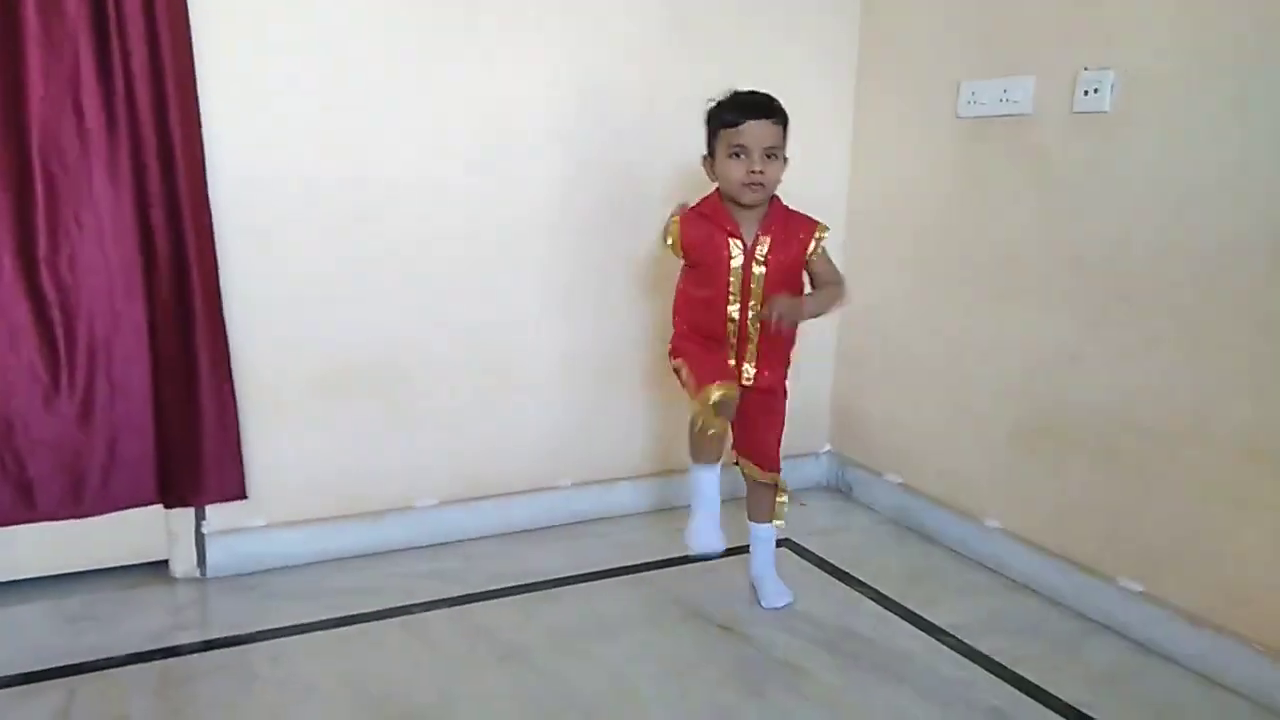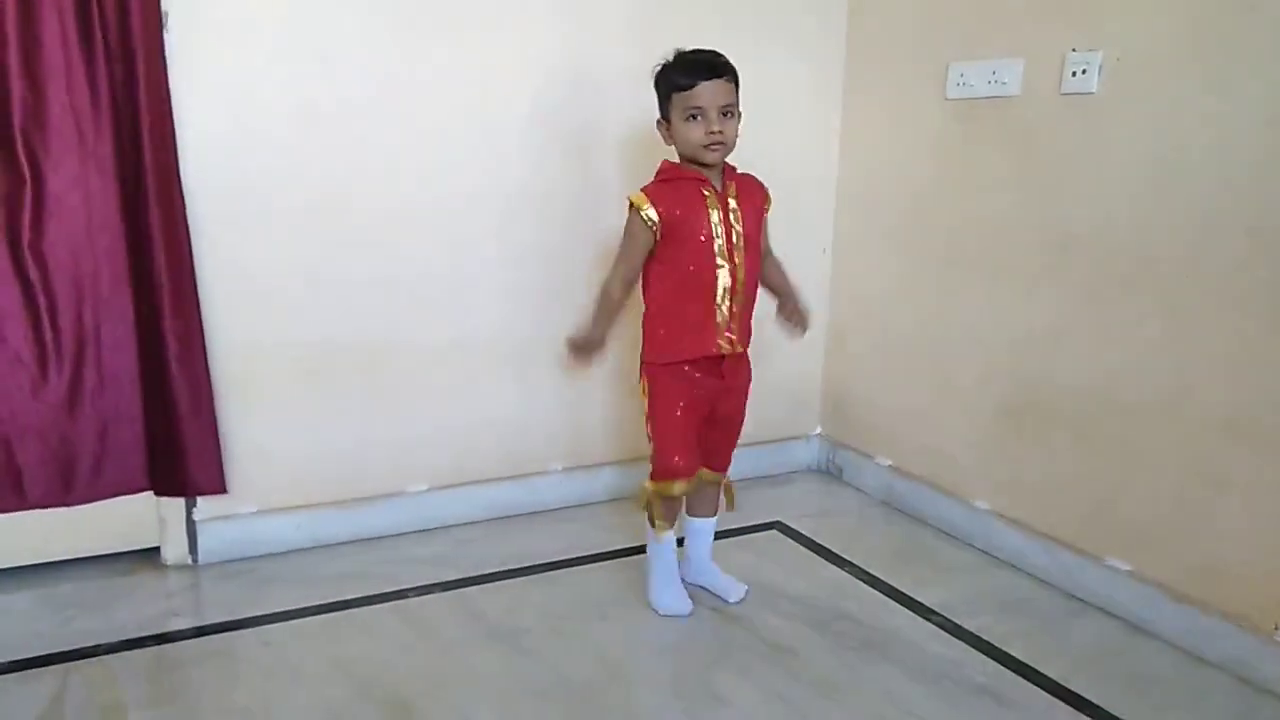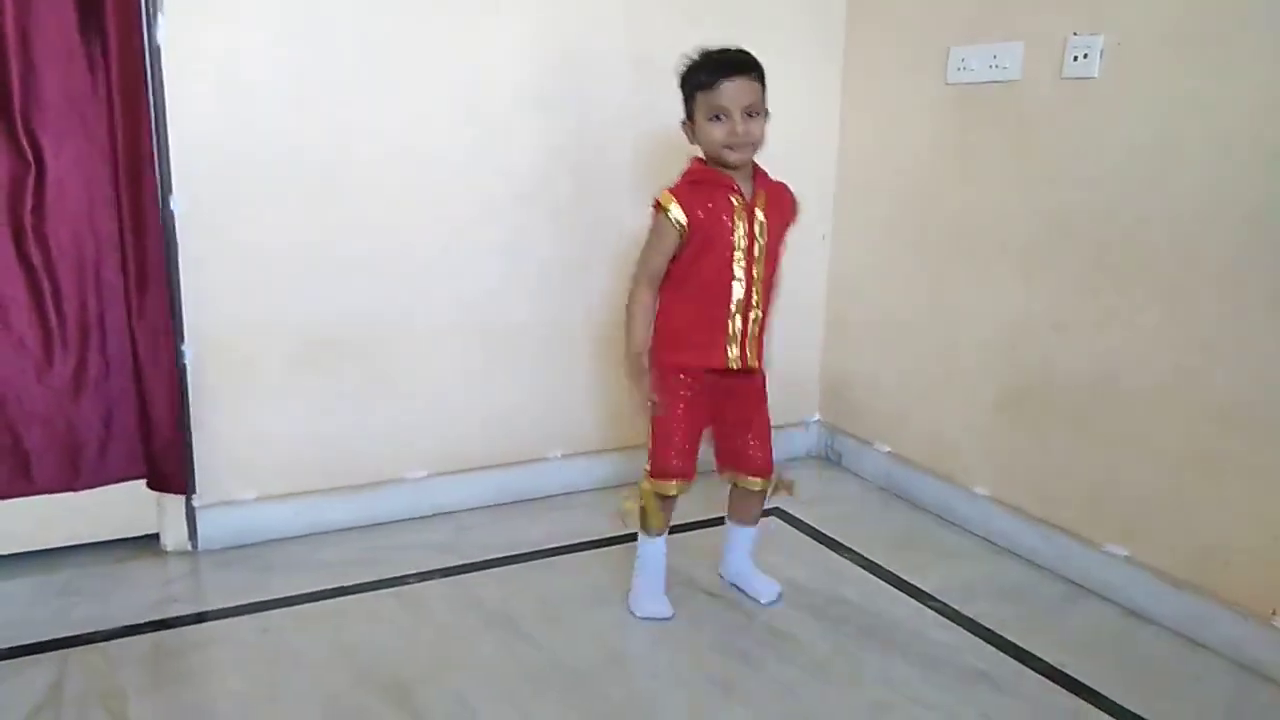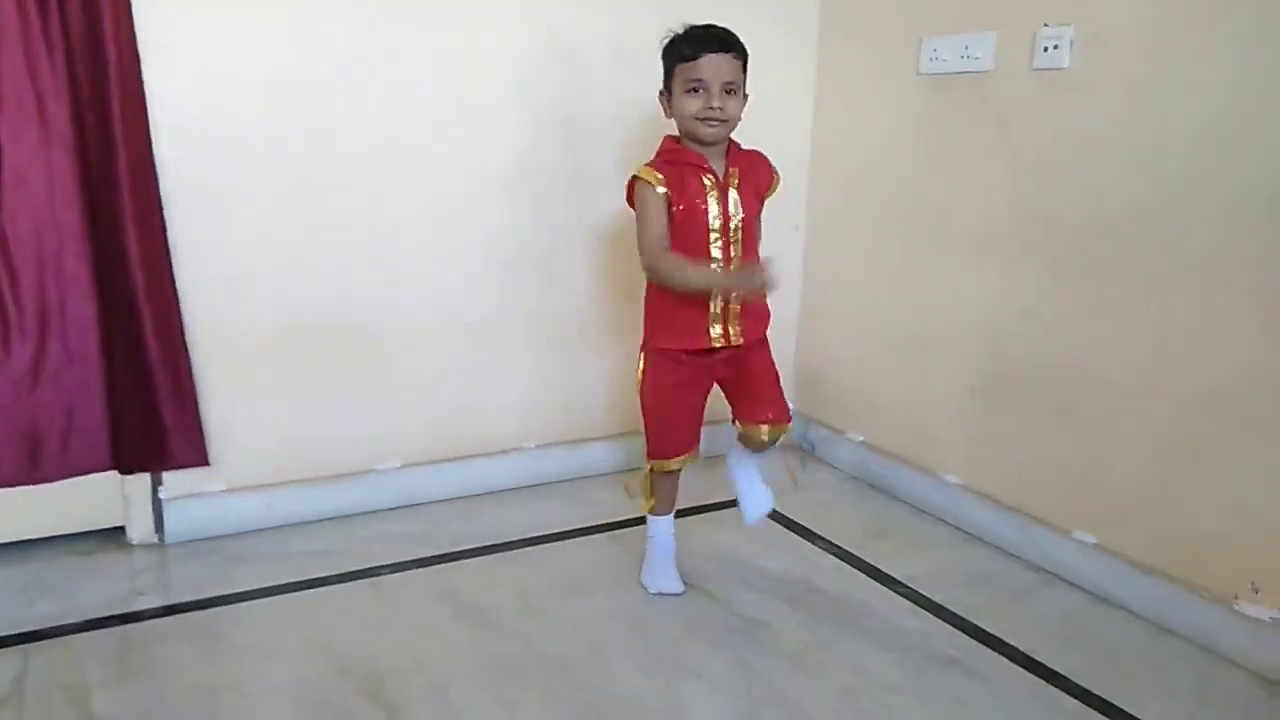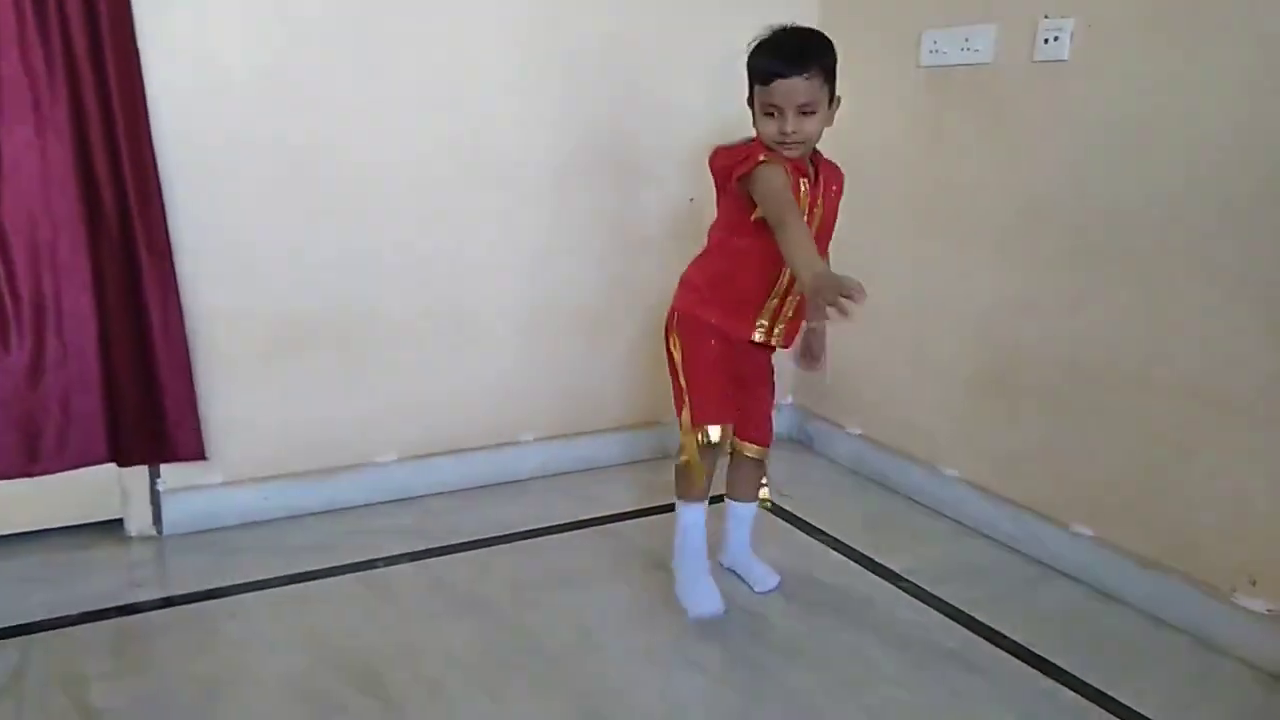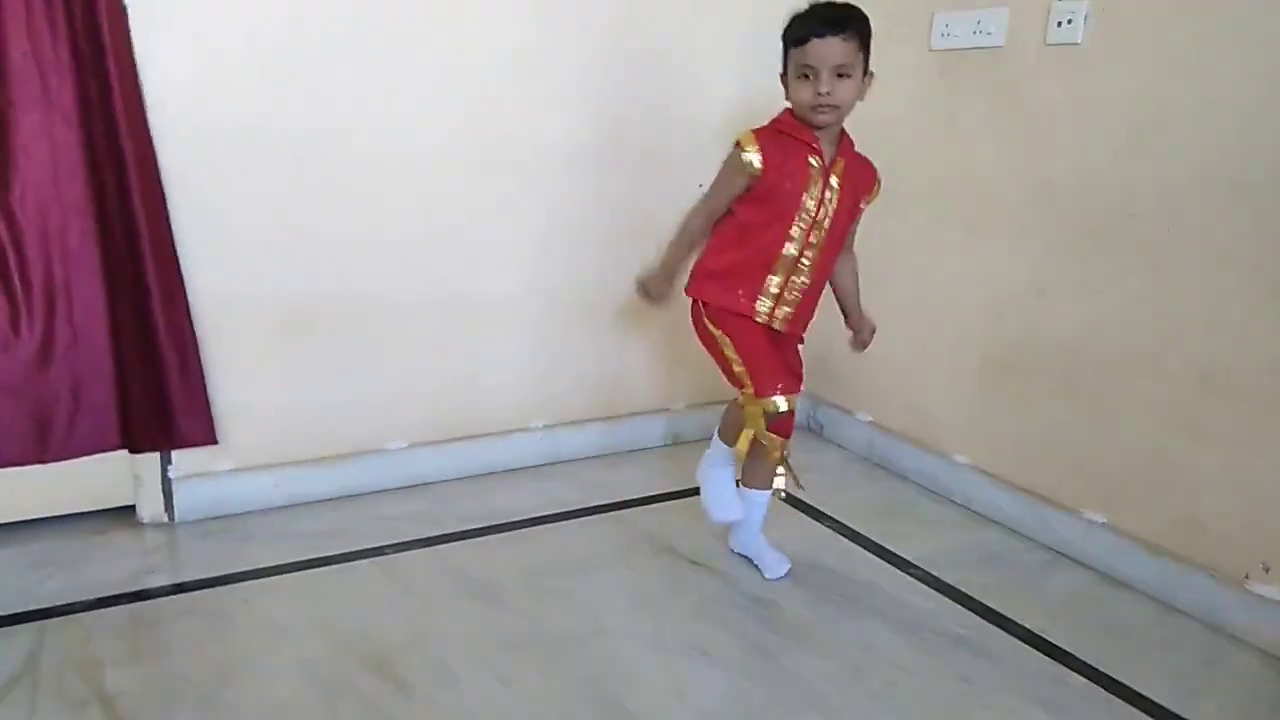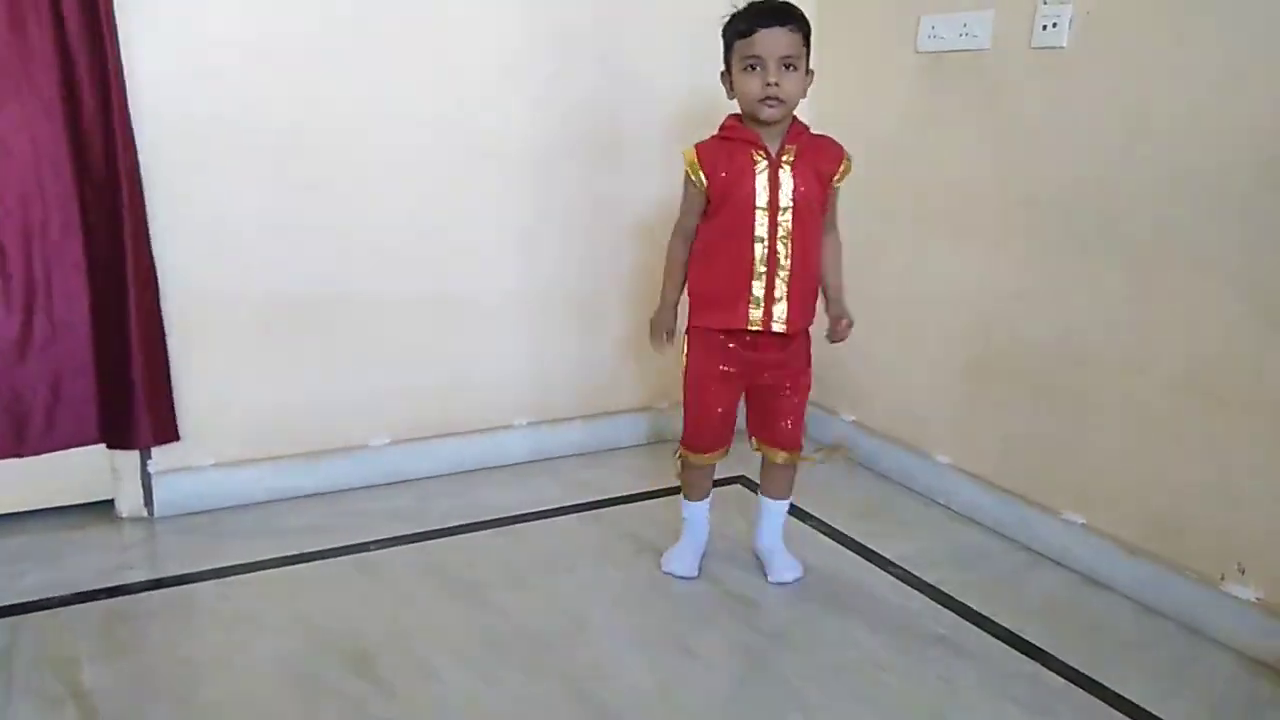
dt=0.7s
person 1, frame 1
left shoulder: (801, 232)
right shoulder: (692, 226)
left elbow: (834, 287)
left wrist: (801, 305)
left hip: (765, 367)
right hip: (702, 351)
left knee: (764, 466)
right knee: (720, 402)
left ankle: (763, 566)
right ankle: (705, 503)
person 1, frame 2
left shoulder: (751, 194)
right shoulder: (656, 203)
right elbow: (623, 276)
left wrist: (786, 298)
right wrist: (595, 331)
left hip: (732, 357)
right hip: (674, 360)
left knee: (713, 464)
right knee: (673, 470)
left ankle: (699, 561)
right ankle: (663, 563)
person 1, frame 3
left shoulder: (779, 201)
right shoulder: (680, 204)
right elbow: (645, 285)
right wrist: (638, 362)
left hip: (744, 361)
right hip: (681, 362)
left knee: (755, 468)
right knee: (670, 472)
left ankle: (738, 561)
right ankle: (647, 576)
person 1, frame 4
left shoulder: (756, 171)
right shoulder: (657, 181)
right elbow: (657, 263)
right wrist: (727, 280)
left hip: (741, 333)
right hip: (674, 341)
left knee: (769, 421)
right knee: (668, 450)
left ankle: (748, 464)
right ankle: (660, 553)
person 1, frame 5
left shoulder: (829, 178)
right shoulder: (759, 169)
right elbow: (786, 222)
left wrist: (813, 325)
right wrist: (816, 280)
left hip: (758, 334)
right hip: (703, 321)
left knee: (755, 441)
right knee: (707, 432)
left ankle: (737, 546)
right ankle: (690, 556)
person 1, frame 6
left shoulder: (860, 175)
right shoulder: (761, 150)
right elbow: (708, 211)
left wrist: (853, 310)
right wrist: (666, 268)
left hip: (784, 323)
right hip: (726, 304)
left knee: (777, 430)
right knee: (771, 398)
left ankle: (748, 532)
right ankle: (719, 457)
person 1, frame 7
left shoulder: (825, 159)
right shoulder: (709, 158)
right elbow: (684, 236)
left wrist: (836, 302)
right wrist: (667, 304)
left hip: (789, 333)
right hip: (717, 330)
left knee: (782, 444)
right knee: (703, 440)
left ankle: (770, 537)
right ankle: (693, 534)
